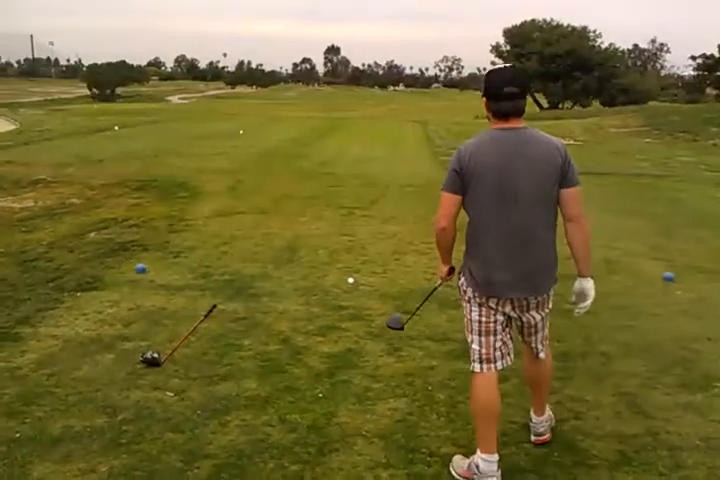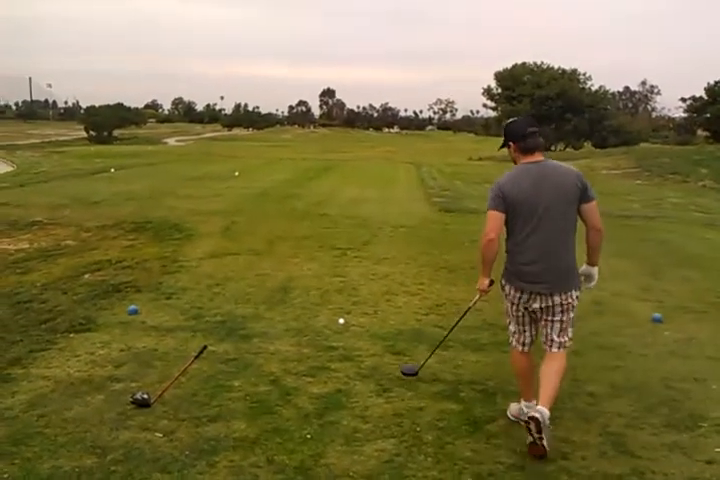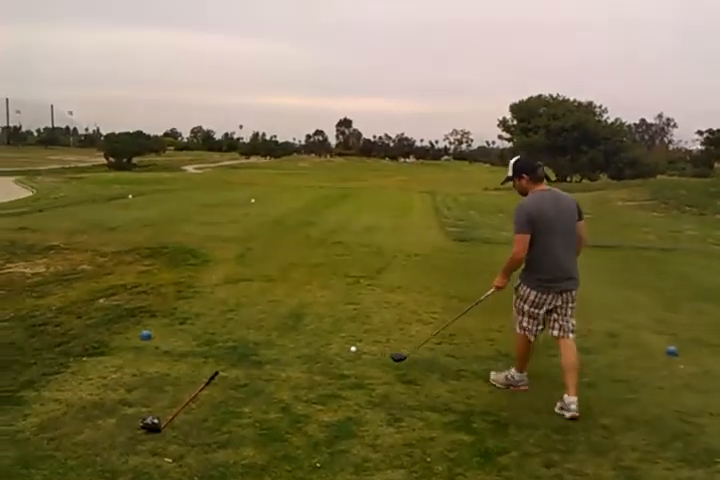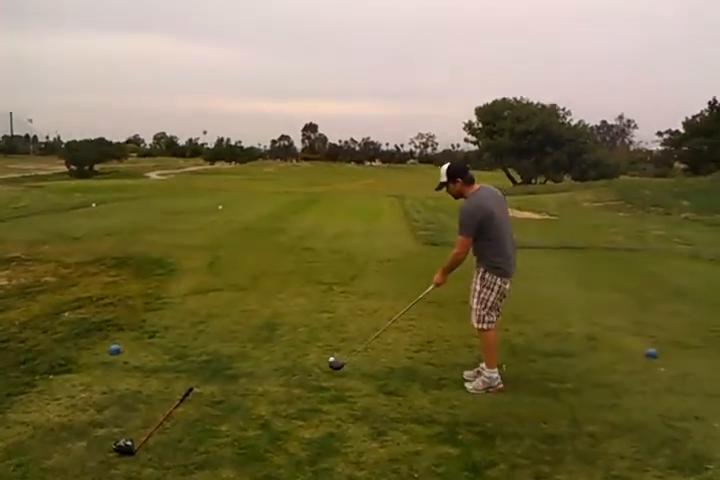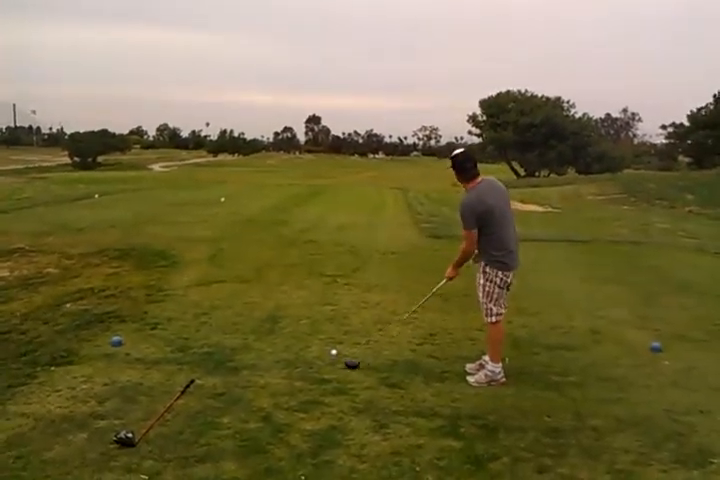
dt=1s
person 1, frame 1
left shoulder: (467, 153)
right shoulder: (555, 150)
left elbow: (443, 223)
right elbow: (575, 219)
left wrist: (445, 262)
right wrist: (585, 275)
left hip: (482, 280)
right hip: (536, 279)
left knee: (485, 369)
right knee: (537, 349)
right ankle: (541, 421)
person 1, frame 2
left shoulder: (504, 184)
right shoulder: (573, 176)
left elbow: (491, 238)
right elbow: (596, 227)
left wrist: (485, 276)
right wrist: (592, 264)
left hip: (519, 281)
right hip: (562, 282)
left knee: (521, 346)
right knee: (556, 350)
left ankle: (526, 406)
right ankle: (540, 411)
person 1, frame 3
left shoulder: (526, 207)
right shoulder: (569, 200)
left elbow: (520, 253)
right elbow: (581, 239)
left wrist: (503, 276)
left hip: (536, 283)
right hip: (568, 283)
left knee: (525, 332)
right knee: (566, 337)
left ankle: (518, 376)
right ankle: (570, 400)
person 1, frame 4
left shoulder: (470, 208)
right shoulder: (492, 191)
left elbow: (461, 252)
left wrist: (443, 273)
left hip: (492, 270)
right hip: (502, 264)
left knee: (484, 322)
right knee: (488, 320)
left ankle: (491, 377)
right ankle: (487, 367)
person 1, frame 5
left shoulder: (469, 202)
right shoulder: (495, 184)
left elbow: (470, 246)
left wrist: (455, 267)
left hip: (494, 263)
right hip: (504, 256)
left knee: (493, 315)
right knee: (492, 314)
left ankle: (495, 370)
right ankle: (490, 359)
